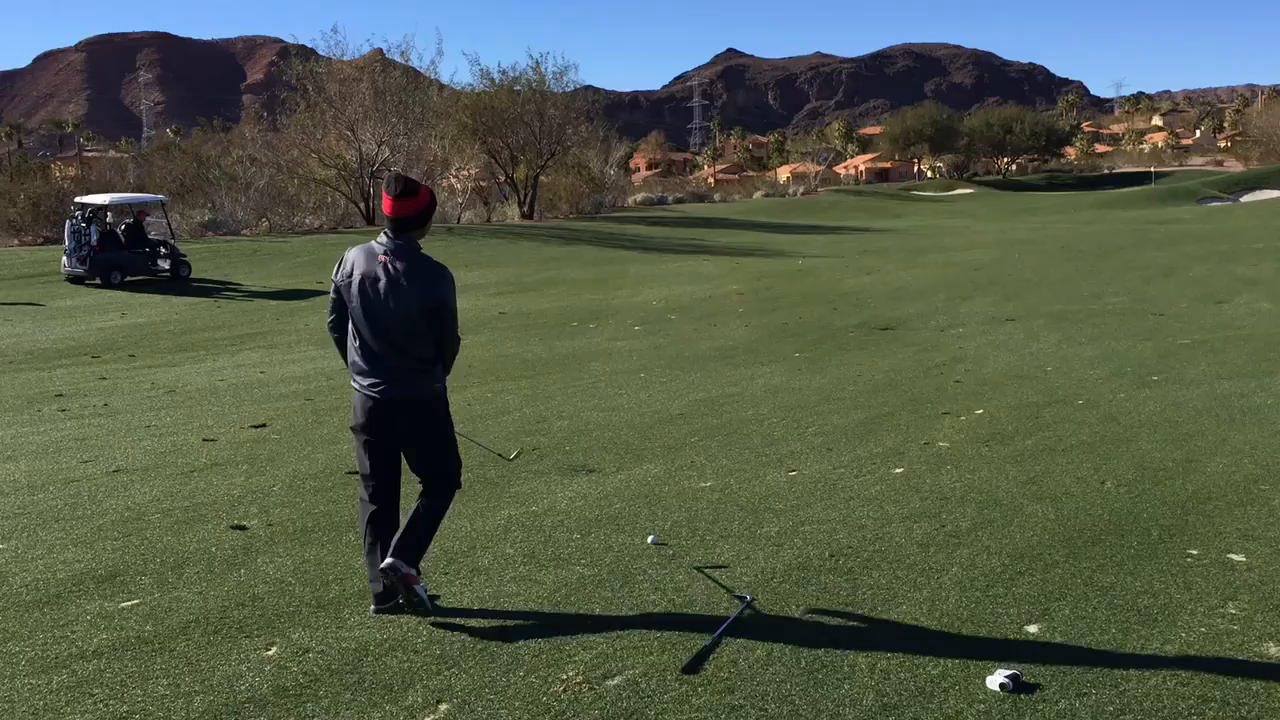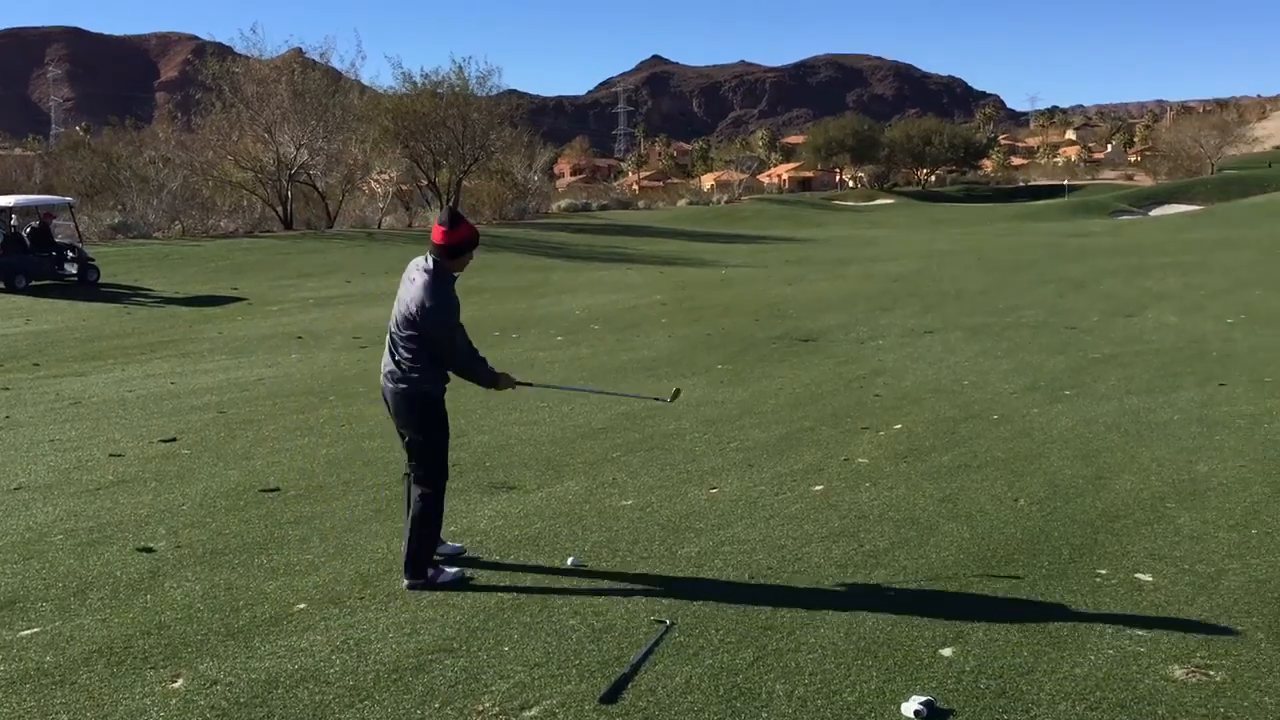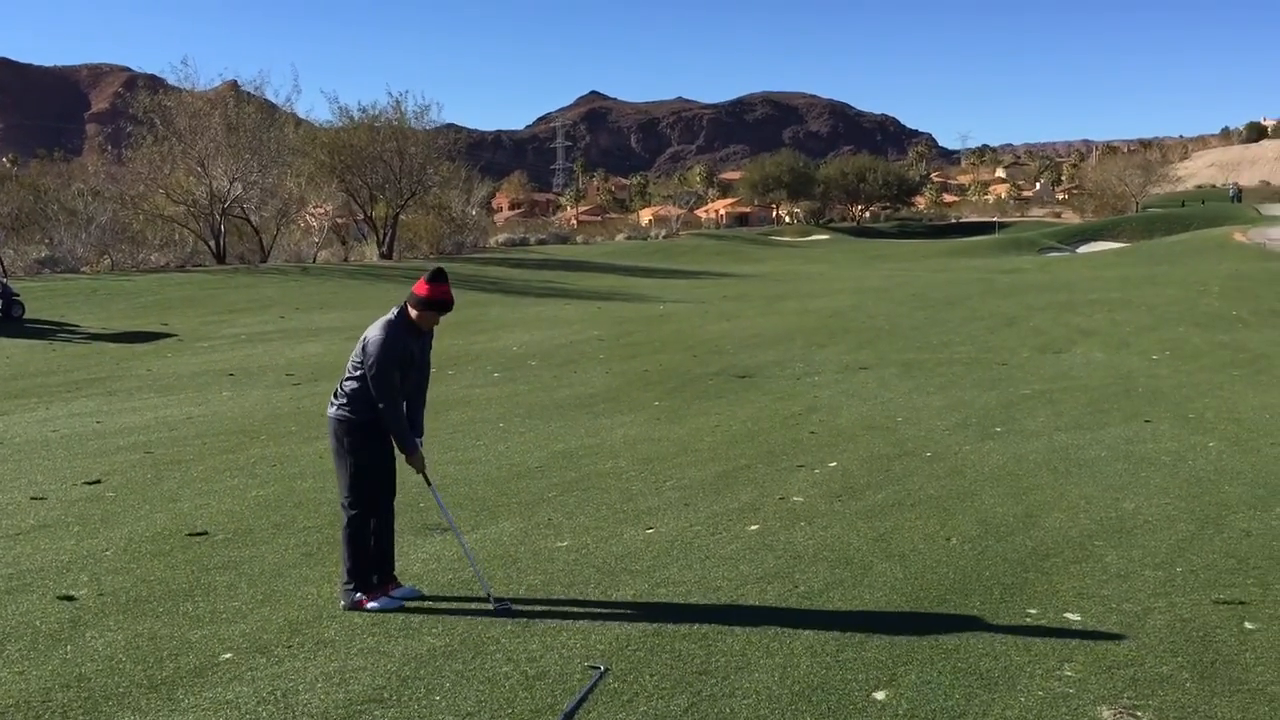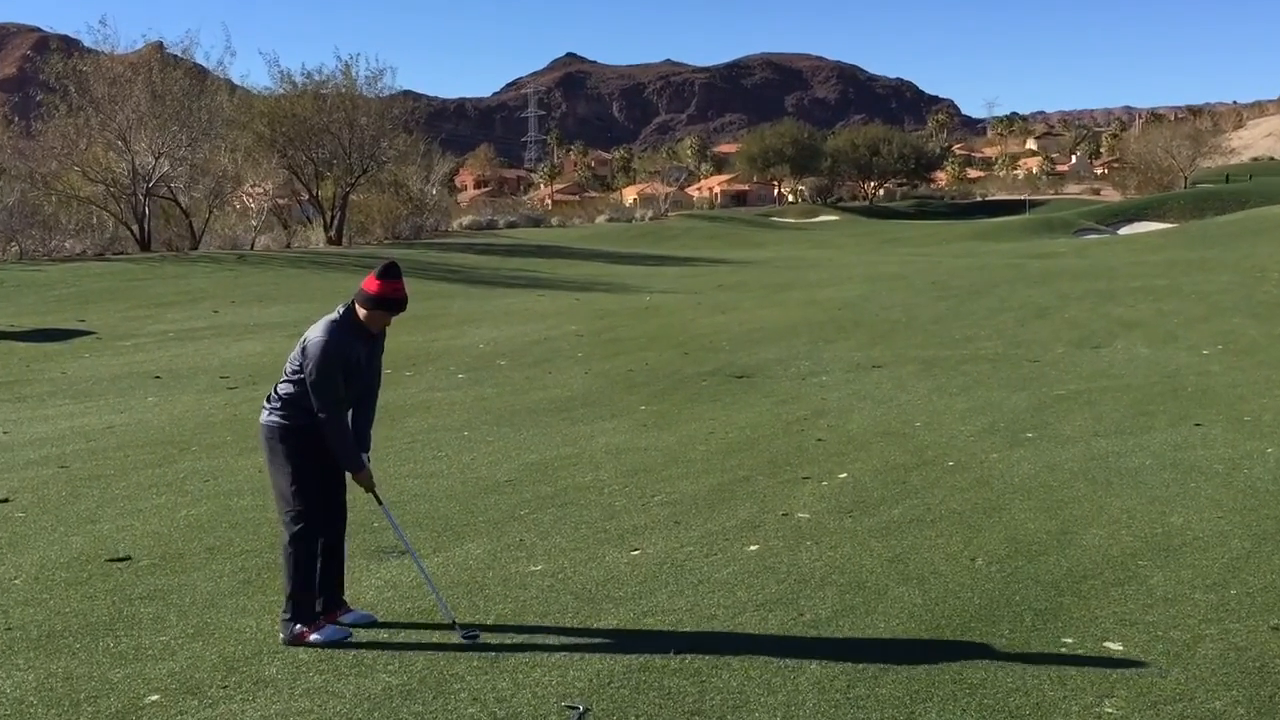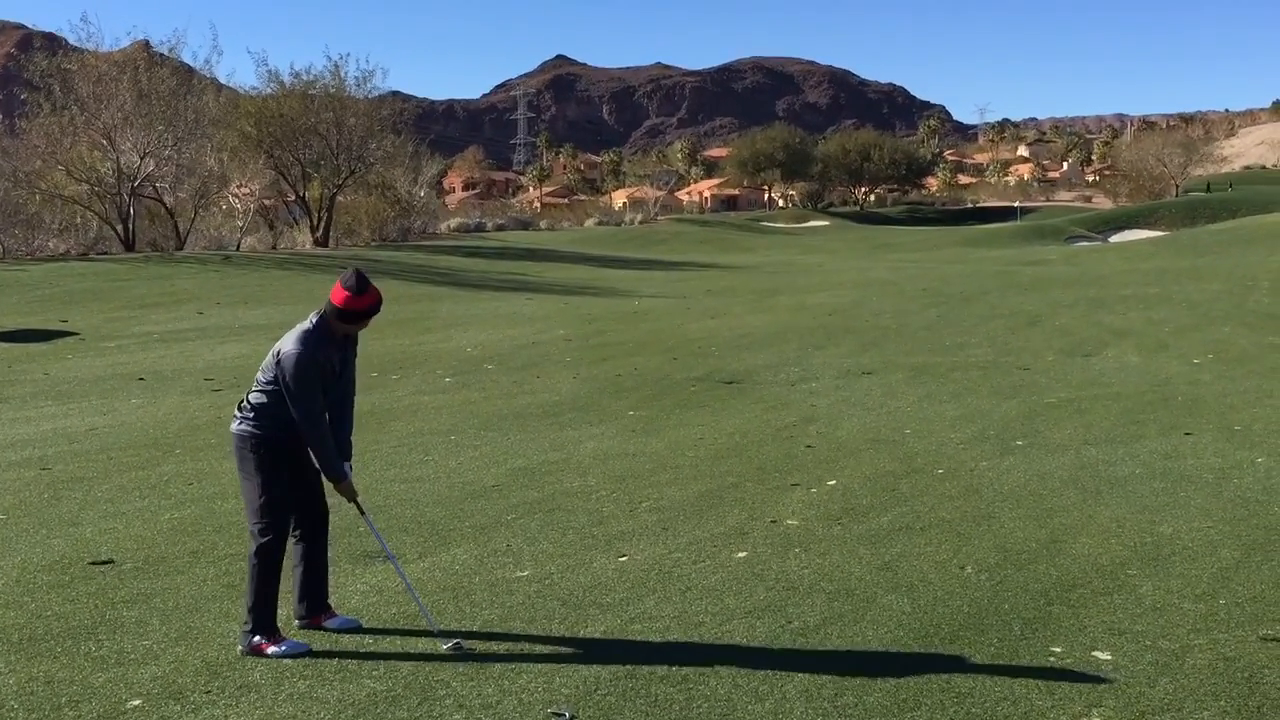
dt=1s
person 1, frame 1
left shoulder: (351, 262)
right shoulder: (434, 276)
left elbow: (336, 325)
right elbow: (448, 344)
left hip: (369, 398)
right hip: (421, 399)
left knee: (377, 495)
right knee: (441, 483)
left ankle: (385, 590)
right ankle: (401, 557)
person 1, frame 2
left shoulder: (418, 267)
right shoulder: (435, 298)
right elbow: (455, 355)
left wrist: (483, 370)
right wrist: (491, 378)
left hip: (400, 385)
right hip: (417, 393)
left knee: (421, 466)
right knee: (429, 476)
left ankle: (427, 539)
right ankle: (419, 569)
person 1, frame 3
left shoulder: (422, 332)
right shoulder: (383, 338)
left elbow: (416, 388)
right elbow: (388, 400)
left wrist: (415, 438)
right wrist: (409, 448)
left hip: (376, 422)
right hip: (352, 422)
left knee: (382, 502)
right knee: (359, 505)
left ankle: (383, 579)
right ankle: (355, 590)
person 1, frame 4
left shoulder: (373, 334)
right shoulder: (326, 340)
left elbow: (366, 395)
right elbow: (329, 411)
left wrist: (360, 452)
right wrist: (354, 465)
left hip: (318, 430)
right hip: (288, 429)
left knee: (333, 516)
right knee: (304, 521)
left ankle: (329, 604)
right ankle: (298, 619)
person 1, frame 5
left shoulder: (344, 338)
right shoulder: (299, 350)
left elbow: (341, 402)
right elbow: (313, 420)
left wrist: (343, 461)
right wrist: (337, 475)
left hip: (290, 436)
right hip: (260, 438)
left knee: (314, 518)
right knee: (271, 531)
left ankle: (312, 609)
right ankle: (257, 632)
